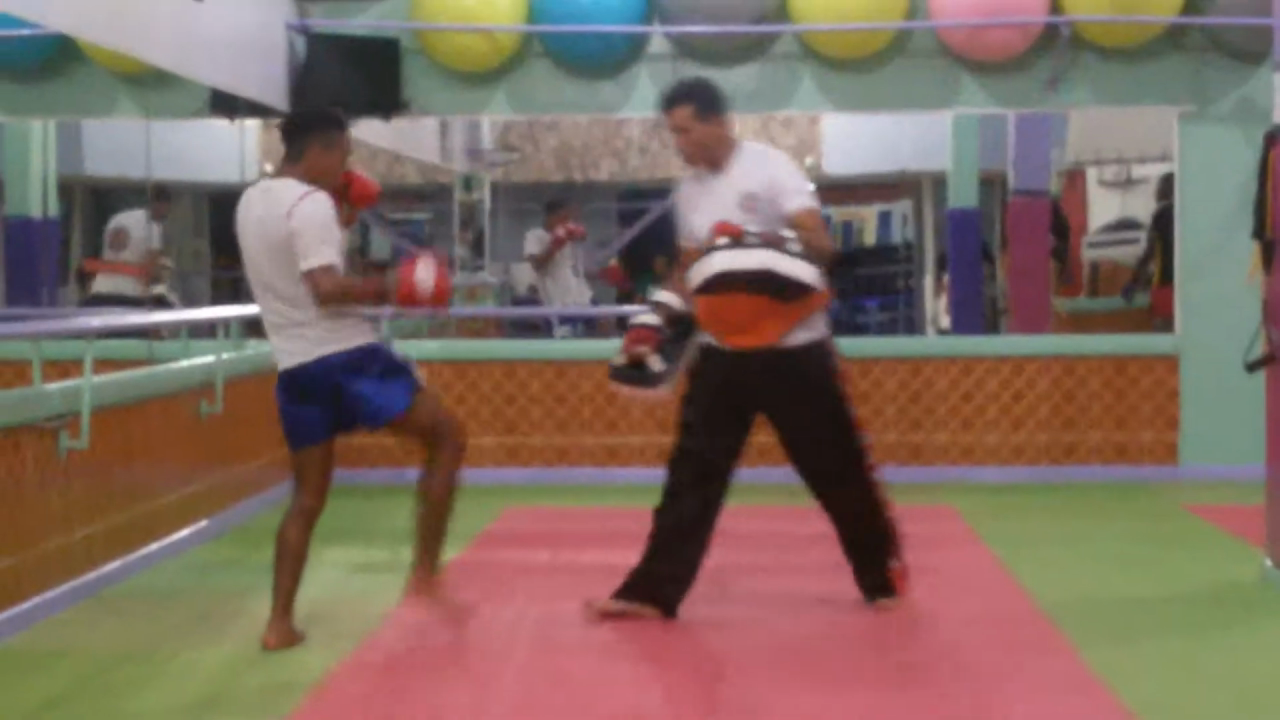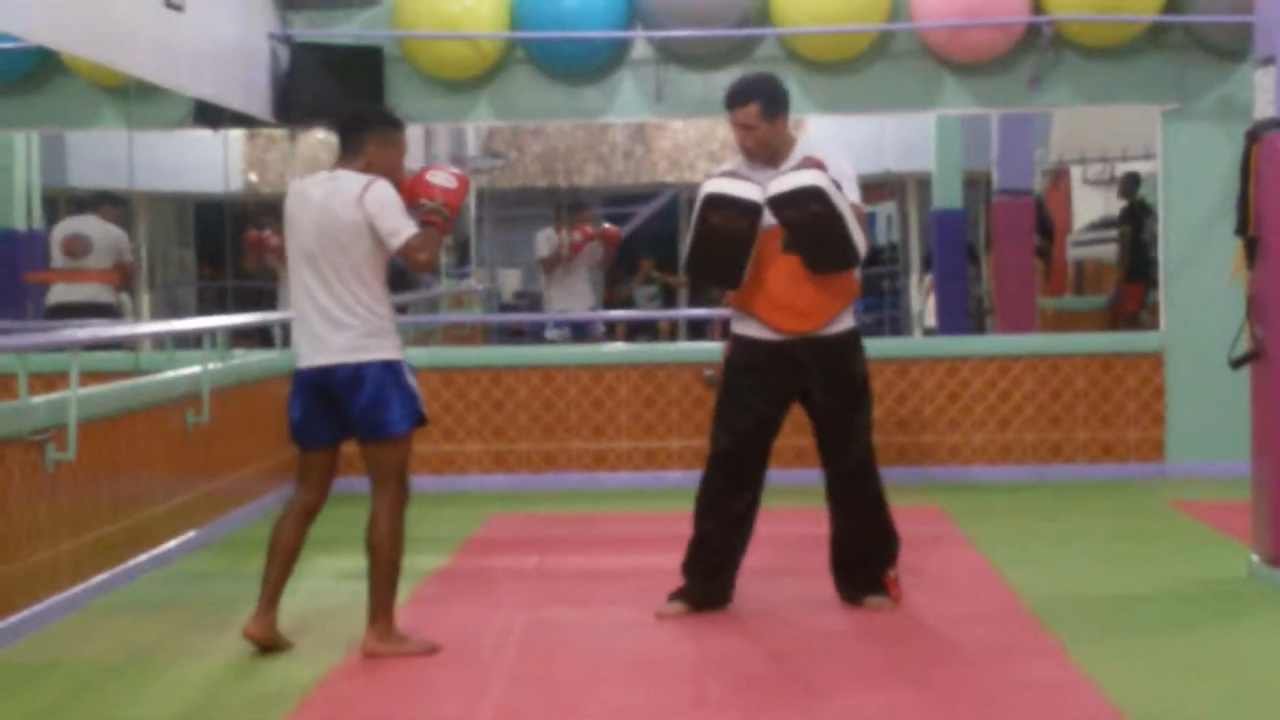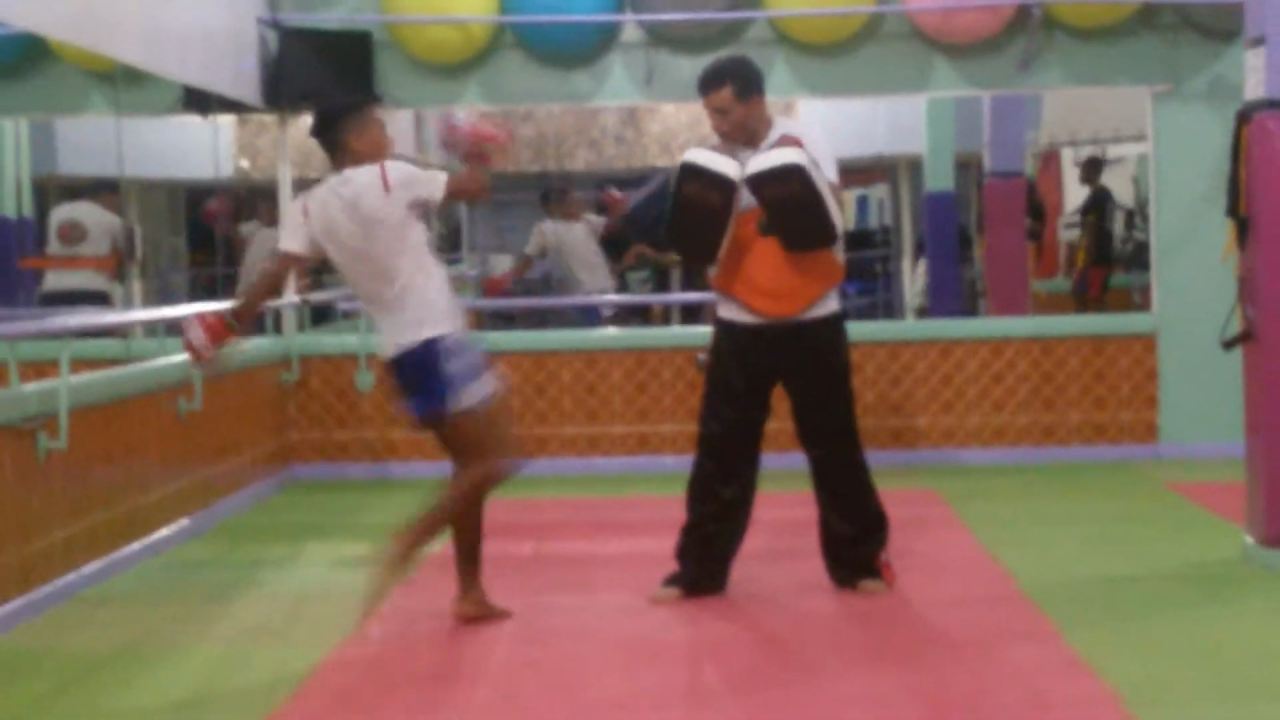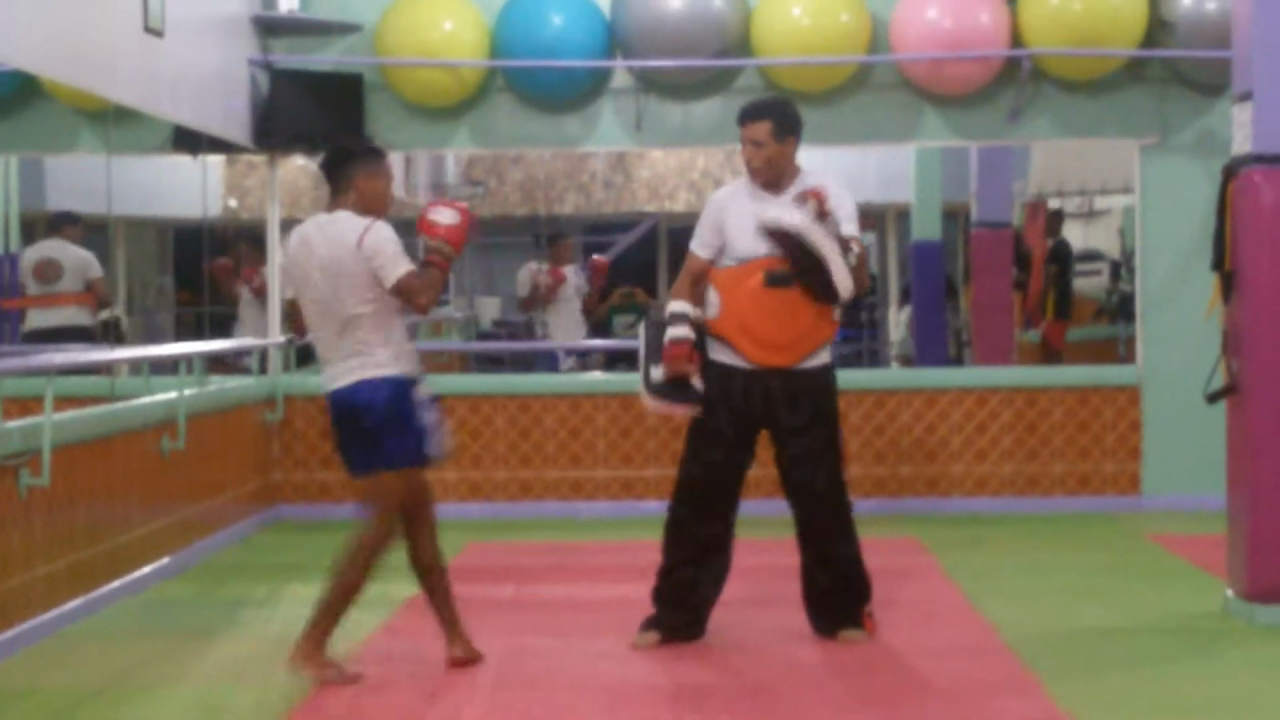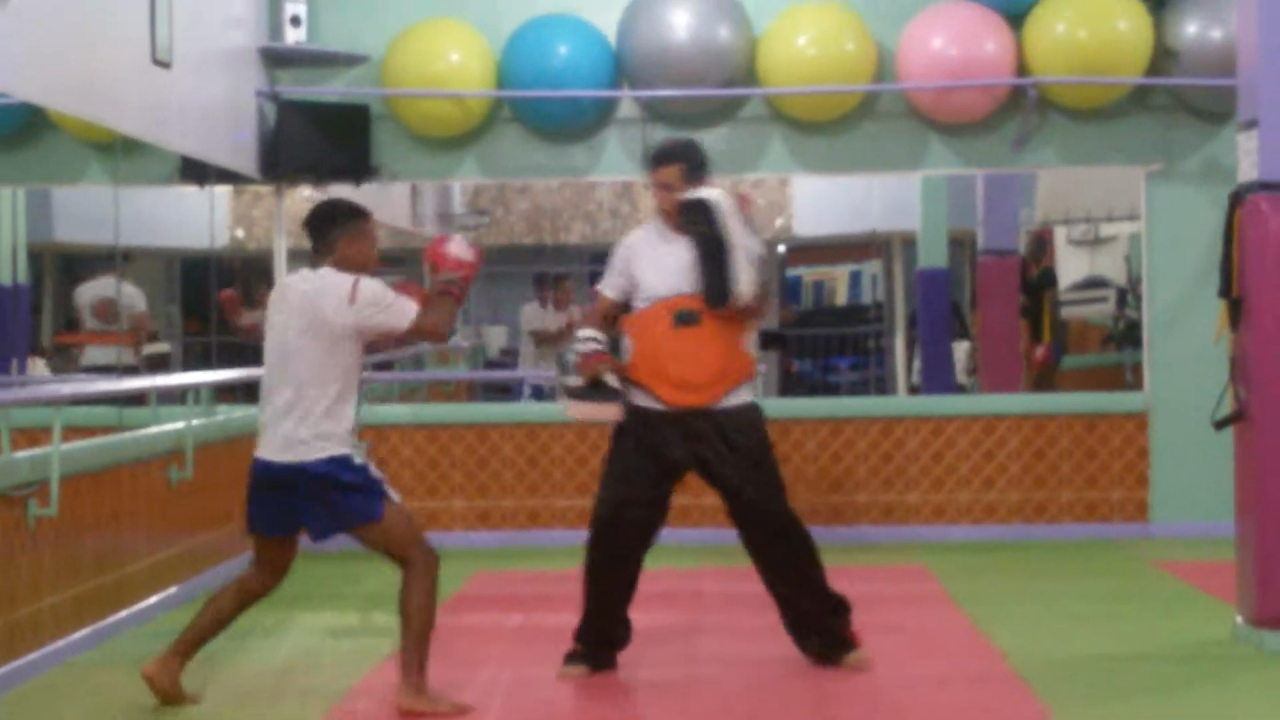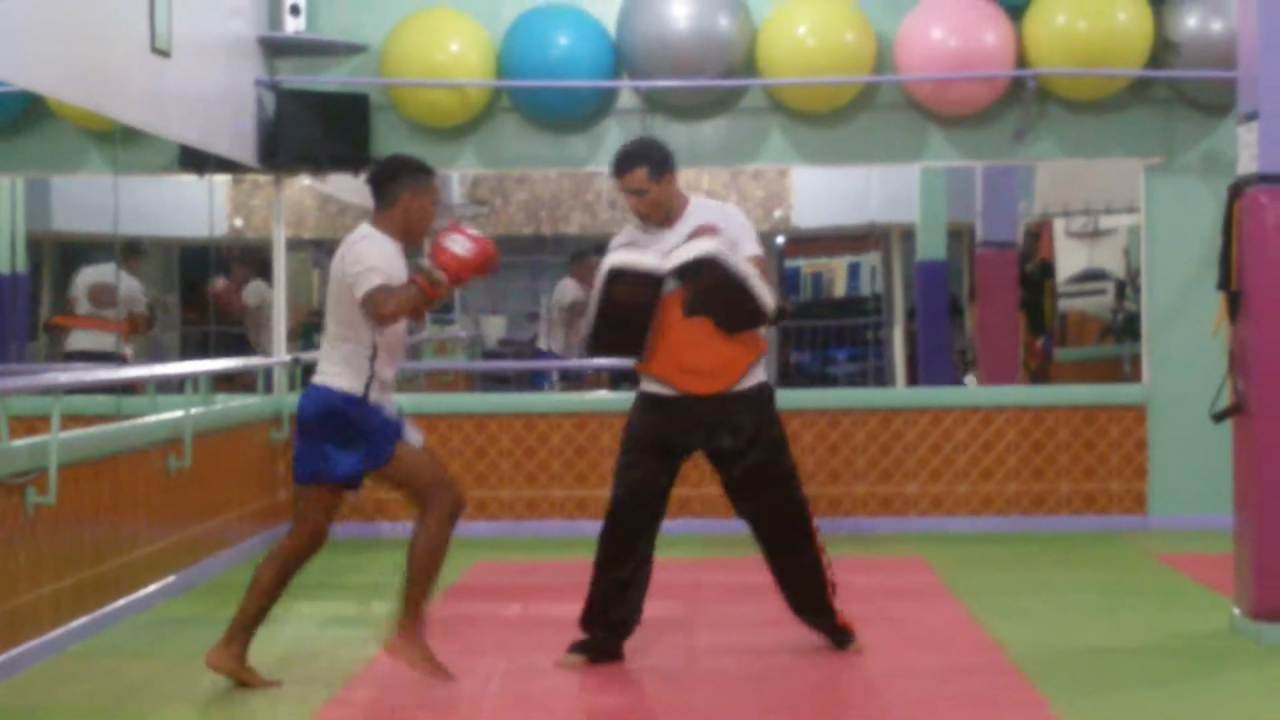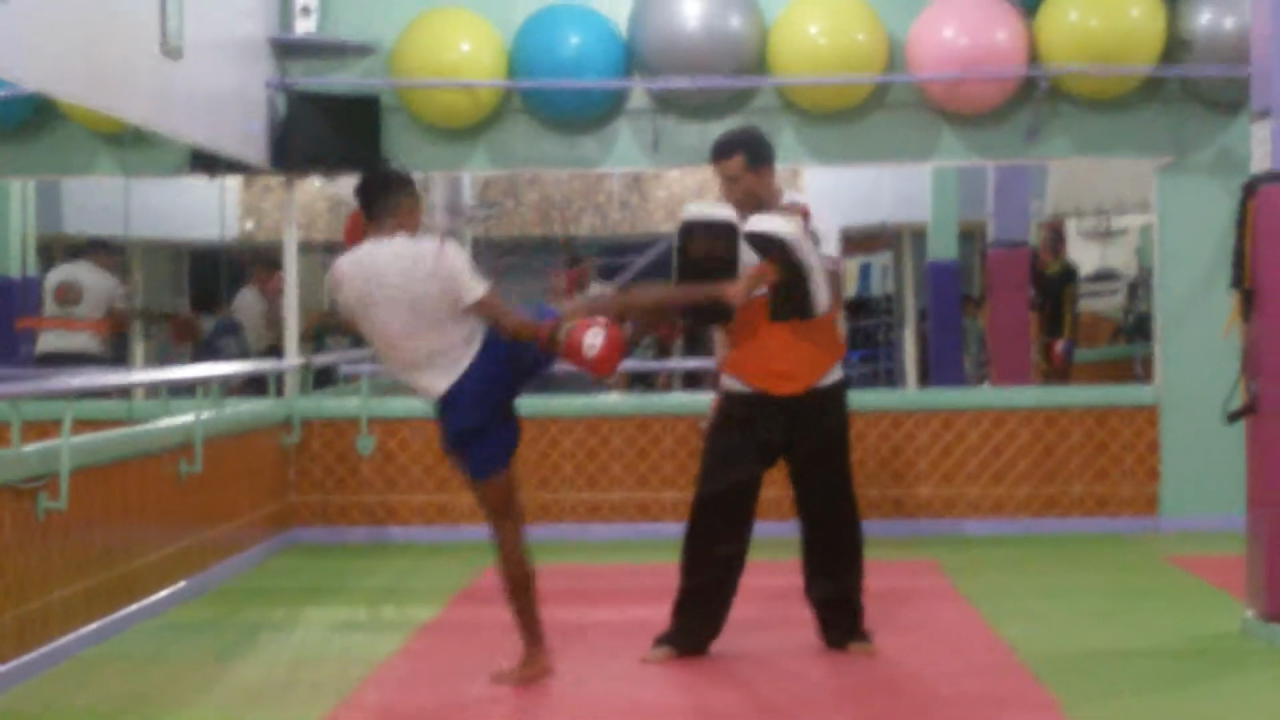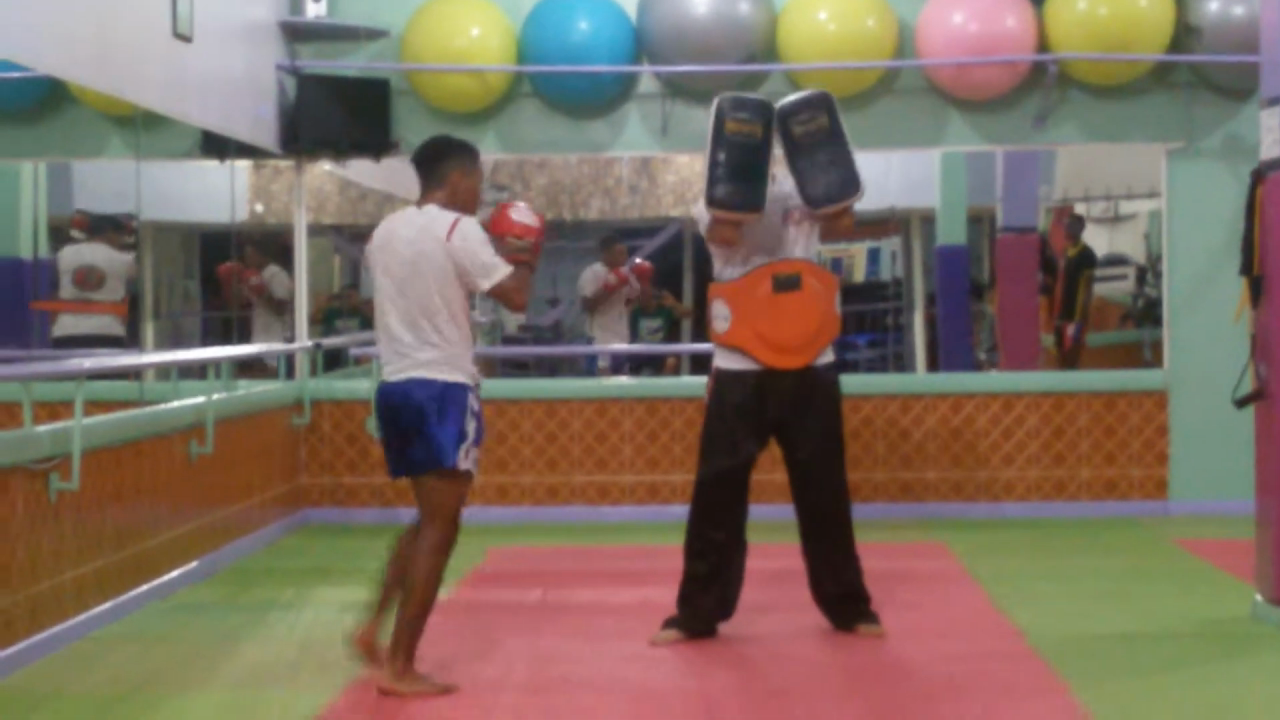
dt=0.5s
person 1, frame 1
left shoulder: (769, 169)
right shoulder: (688, 190)
left elbow: (818, 241)
left wrist: (763, 246)
right wrist: (654, 317)
left hip: (793, 350)
right hip: (721, 356)
left knee: (836, 468)
right knee: (691, 474)
left ankle: (882, 572)
right ankle: (650, 592)
person 1, frame 2
left shoulder: (828, 167)
right shoulder: (731, 180)
left elbow: (859, 247)
left hip: (829, 341)
right hip: (756, 345)
left knee: (851, 465)
right knee: (730, 464)
left ankle: (867, 576)
right ankle: (704, 584)
person 1, frame 3
left shoulder: (802, 144)
left hip: (812, 324)
right hip: (739, 328)
left knee: (834, 446)
right knee: (722, 450)
left ankle: (859, 560)
right ankle: (699, 567)
person 1, frame 4
left shoulder: (829, 200)
right shoulder: (725, 201)
left elbow: (859, 281)
right elbow: (689, 279)
left wrist: (826, 231)
right wrist: (677, 335)
left hip: (804, 375)
right hip: (731, 372)
left knee: (821, 498)
right knee: (702, 493)
left ankle: (840, 611)
right ankle: (678, 614)
person 1, frame 5
left shoulder: (734, 237)
right shoulder: (635, 244)
left elbow: (751, 311)
right elbow: (597, 312)
left wrist: (737, 241)
right wrist: (591, 350)
left hip: (725, 413)
right hip: (650, 414)
left knee: (771, 523)
right knee: (614, 529)
left ankle: (830, 636)
right ankle: (596, 645)
person 1, frame 6
left shoulder: (723, 219)
right shoulder: (627, 243)
right wrist: (607, 296)
left hip: (737, 393)
right hip: (664, 398)
left knee: (780, 509)
right knee: (628, 514)
left ankle: (827, 618)
right ankle: (603, 636)
person 1, frame 7
left shoulder: (808, 220)
right shoulder: (715, 229)
left elbow: (828, 299)
left wrist: (801, 246)
left hip: (816, 391)
right hip: (746, 393)
left knee: (831, 511)
right knee: (716, 511)
left ankle: (842, 623)
right ankle: (690, 630)
person 1, frame 8
left shoulder: (802, 194)
right shoulder: (713, 206)
left elbow: (841, 224)
right elbow: (725, 232)
left wrist: (821, 157)
right wrist: (731, 174)
left hip: (810, 370)
right hip: (740, 373)
left knee: (824, 493)
right knee: (717, 493)
left ankle: (847, 607)
right ankle: (698, 614)
person 2, frame 1
left shoulder: (250, 201)
right shoulder: (311, 202)
right elbow: (328, 289)
left wrist: (338, 211)
right wrist: (392, 289)
left hip: (295, 366)
right hip: (346, 354)
left knee: (307, 497)
right knee: (448, 437)
left ankle: (281, 622)
right ankle: (425, 575)
person 2, frame 2
left shoulder: (299, 193)
right shoulder: (374, 191)
right elbow: (421, 256)
left wrist: (405, 214)
right wrist: (437, 221)
left hip: (313, 364)
right hip: (370, 360)
left knee: (307, 495)
right knee: (389, 494)
left ankle: (265, 616)
right ankle: (381, 630)
person 2, frame 3
left shoulder: (311, 207)
right shoulder: (391, 177)
left elbow: (276, 275)
right elbow: (474, 187)
left wrist: (226, 323)
right wrist: (481, 155)
left hip: (404, 349)
right hip: (436, 339)
left knee: (473, 464)
right knee: (490, 464)
left ankle: (470, 594)
right ankle: (402, 548)
person 2, frame 4
left shoulder: (297, 241)
right shoulder: (371, 233)
left elbow: (298, 320)
right elbow: (422, 298)
right wrist: (437, 262)
left hip: (343, 395)
right hip: (386, 387)
left knee: (417, 513)
right knee: (381, 524)
left ankle: (455, 638)
right ankle: (314, 644)
person 2, frame 5
left shoulder: (287, 288)
right shoulder: (358, 291)
right elbow: (437, 326)
right wrist: (452, 285)
left hip: (273, 461)
right hip: (326, 464)
left knee: (262, 575)
right knee: (420, 560)
left ankle: (169, 663)
person 2, frame 6
left shoulder: (378, 245)
right shoulder: (372, 248)
left elbow: (395, 310)
right elbow: (384, 310)
left wrist: (430, 285)
right wrist: (430, 279)
left hip: (332, 401)
right hip: (350, 405)
left knee: (304, 536)
right knee: (445, 498)
left ankle: (231, 647)
right ankle: (409, 632)
person 2, frame 7
left shoulder: (343, 272)
right shoulder: (438, 254)
right elbow: (503, 319)
right wrist: (568, 332)
left hip: (458, 406)
right hip: (492, 363)
left knee: (506, 526)
left ankle: (533, 654)
right ankle: (714, 291)
person 2, frame 8
left shoulder: (384, 231)
right shoulder: (459, 230)
right elbow: (516, 297)
right wrist: (522, 259)
left hip: (394, 388)
right hip: (444, 390)
left knee: (430, 520)
right knee: (439, 528)
left ankle: (374, 624)
right ankle: (397, 667)
